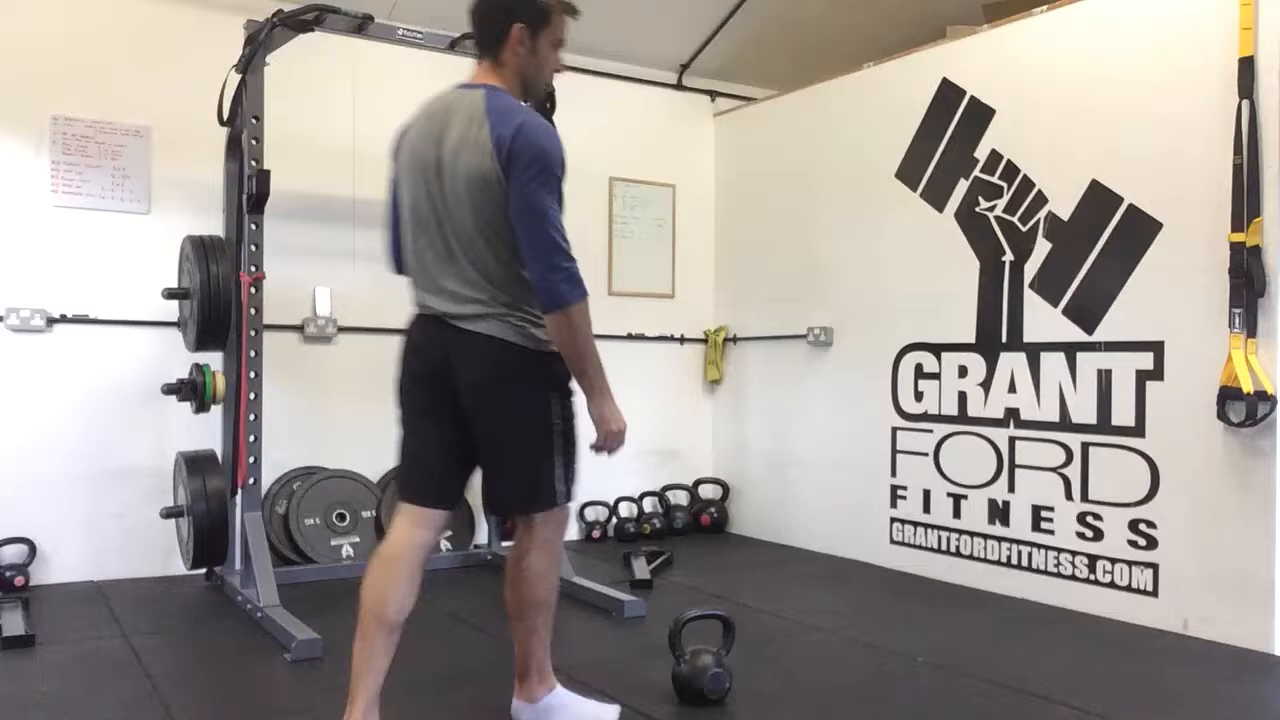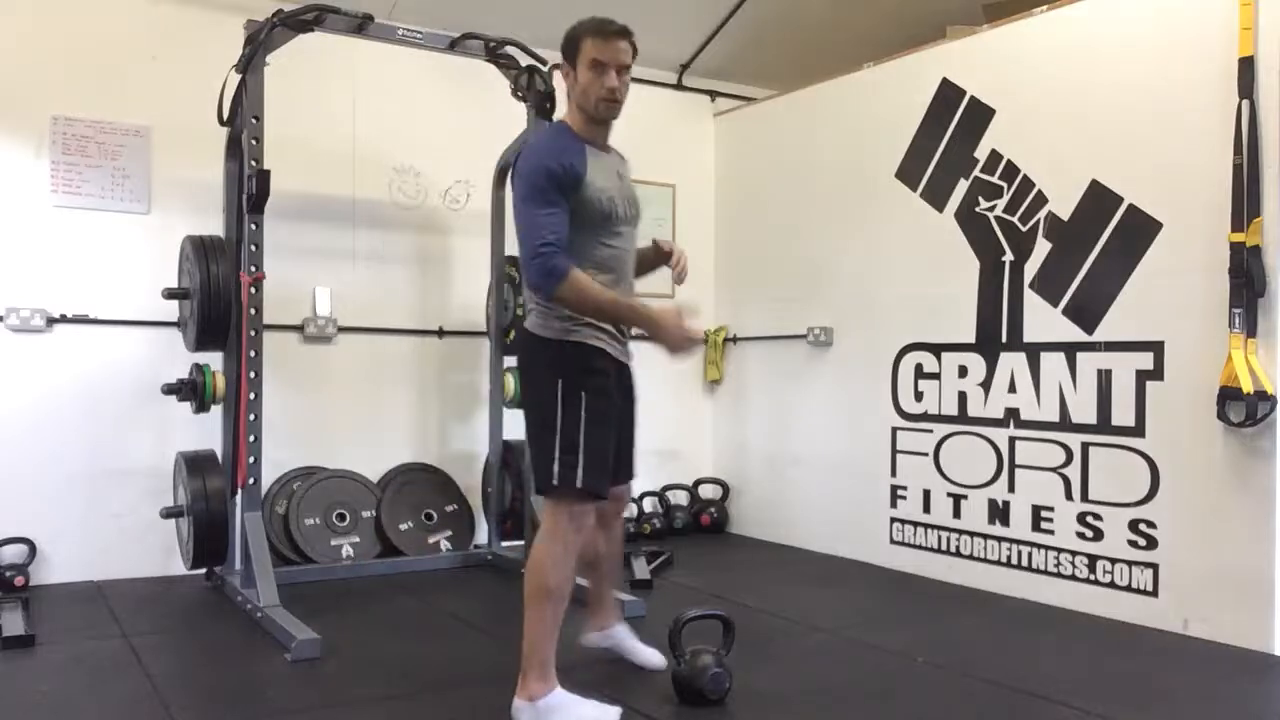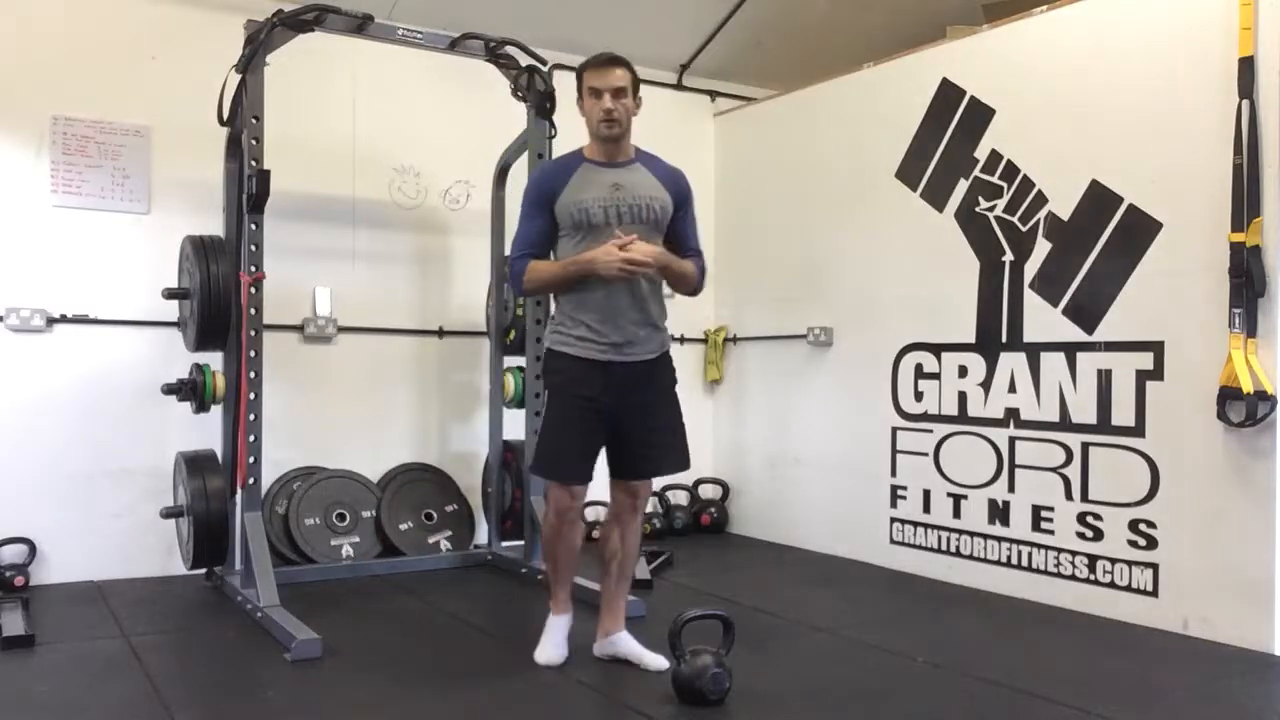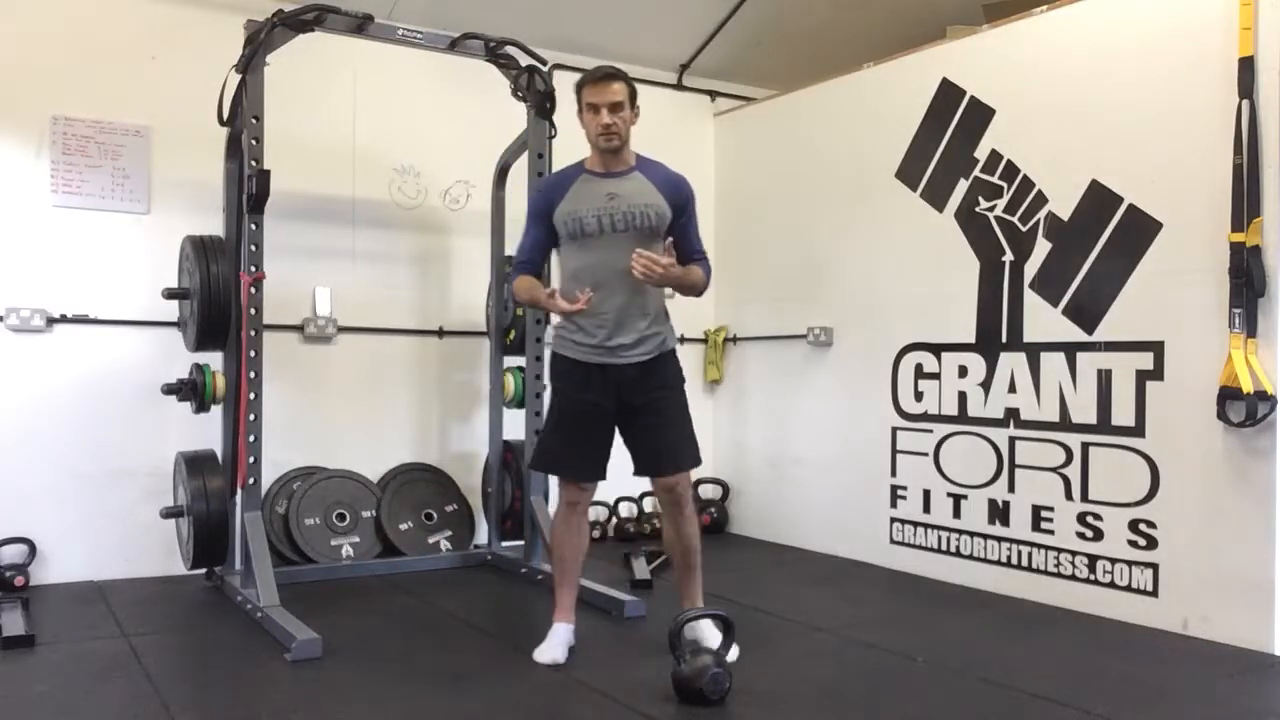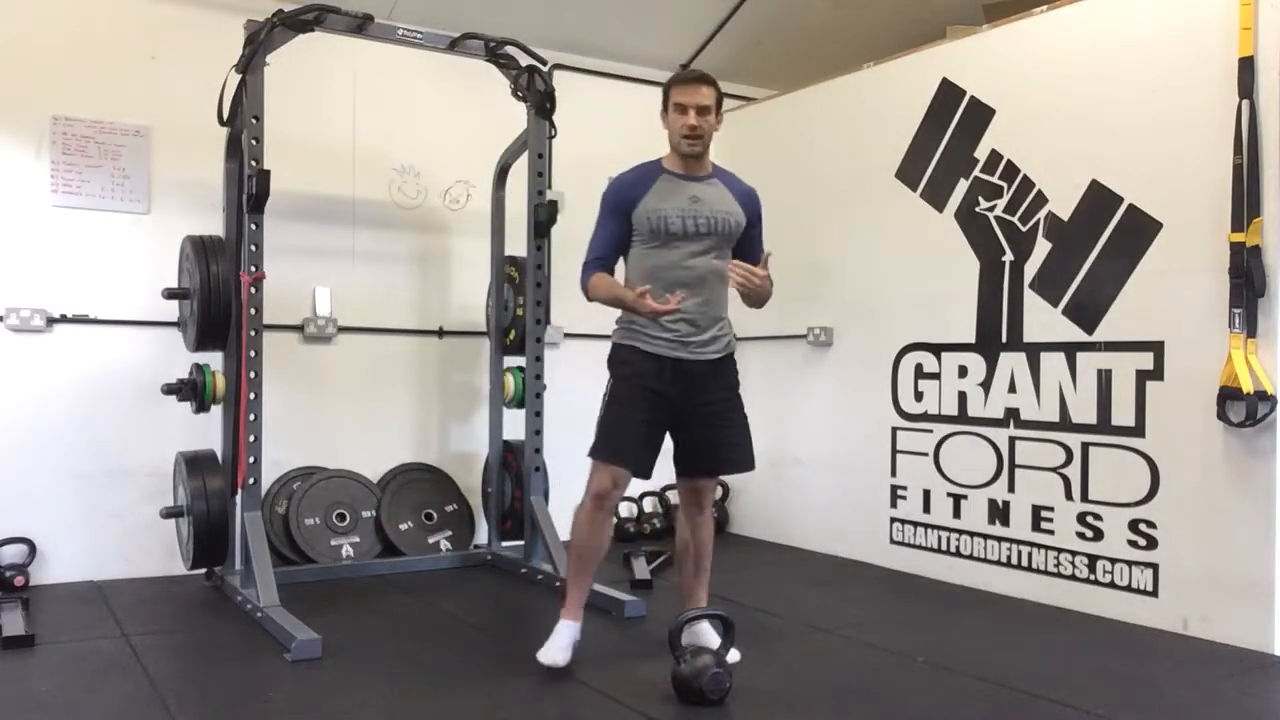
dt=0.5s
person 1, frame 1
left shoulder: (416, 127)
right shoulder: (526, 133)
right elbow: (552, 281)
right wrist: (599, 394)
left hip: (431, 343)
right hip: (509, 356)
left knee: (416, 522)
right knee: (539, 523)
person 1, frame 2
left shoulder: (611, 160)
right shoulder: (548, 155)
right elbow: (548, 270)
left wrist: (652, 255)
right wrist: (652, 319)
left hip: (595, 351)
right hip: (568, 351)
left knee: (612, 499)
right knee: (570, 511)
left ankle: (604, 622)
person 1, frame 3
left shoulder: (669, 183)
right shoulder: (551, 180)
left elbow: (694, 279)
right elbow: (522, 275)
left wrist: (662, 260)
right wrist: (588, 264)
left hip: (647, 362)
right hip: (577, 360)
left knee: (631, 499)
right knee: (565, 498)
left ankle: (612, 628)
right ankle: (559, 613)
person 1, frame 4
left shoulder: (671, 187)
right shoulder: (554, 192)
left elbow: (700, 275)
right elbow: (521, 274)
left wrist: (673, 274)
right wrist: (546, 299)
left hip: (652, 361)
right hip: (580, 364)
left knee: (676, 491)
right knee: (574, 495)
left ankle: (694, 614)
right ankle: (563, 622)
person 1, frame 5
left shoulder: (742, 198)
right shoulder: (629, 188)
left elbow: (755, 291)
right elbow: (592, 275)
left wrist: (759, 286)
right wrist: (630, 298)
left hip: (712, 364)
right hip: (641, 357)
left knee: (698, 494)
right knee: (605, 486)
left ankle: (697, 620)
right ankle: (569, 620)
